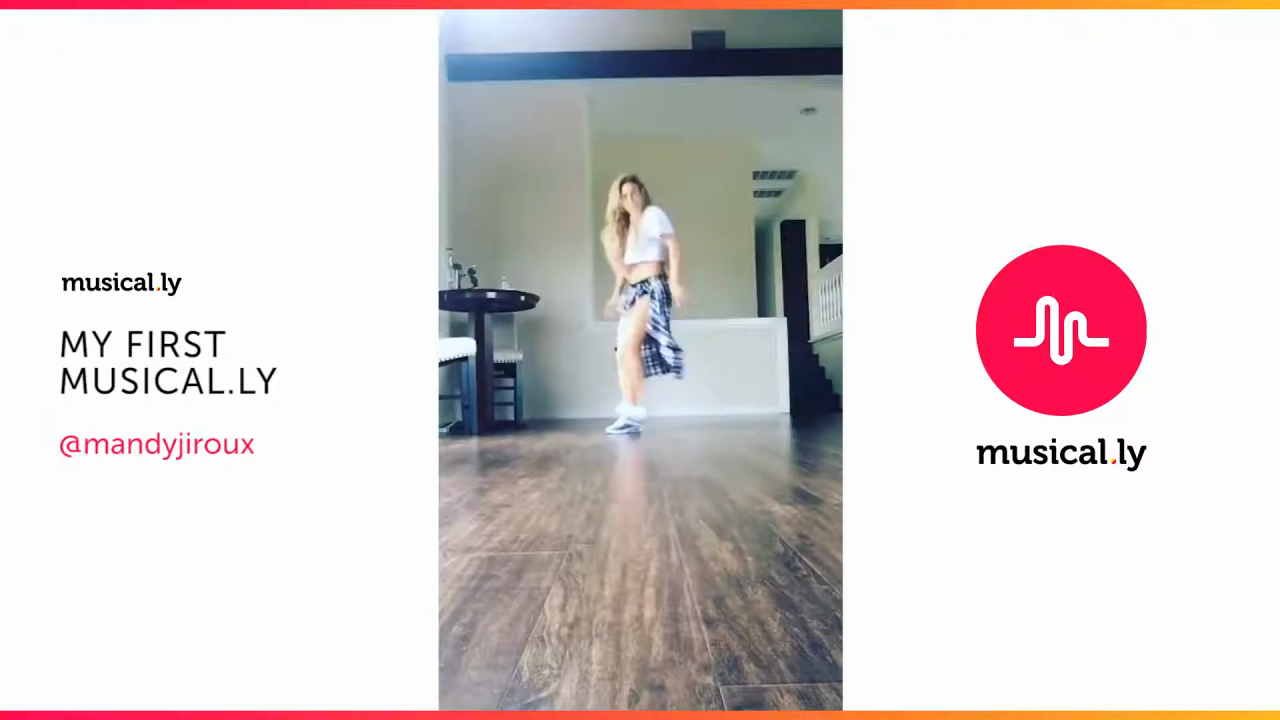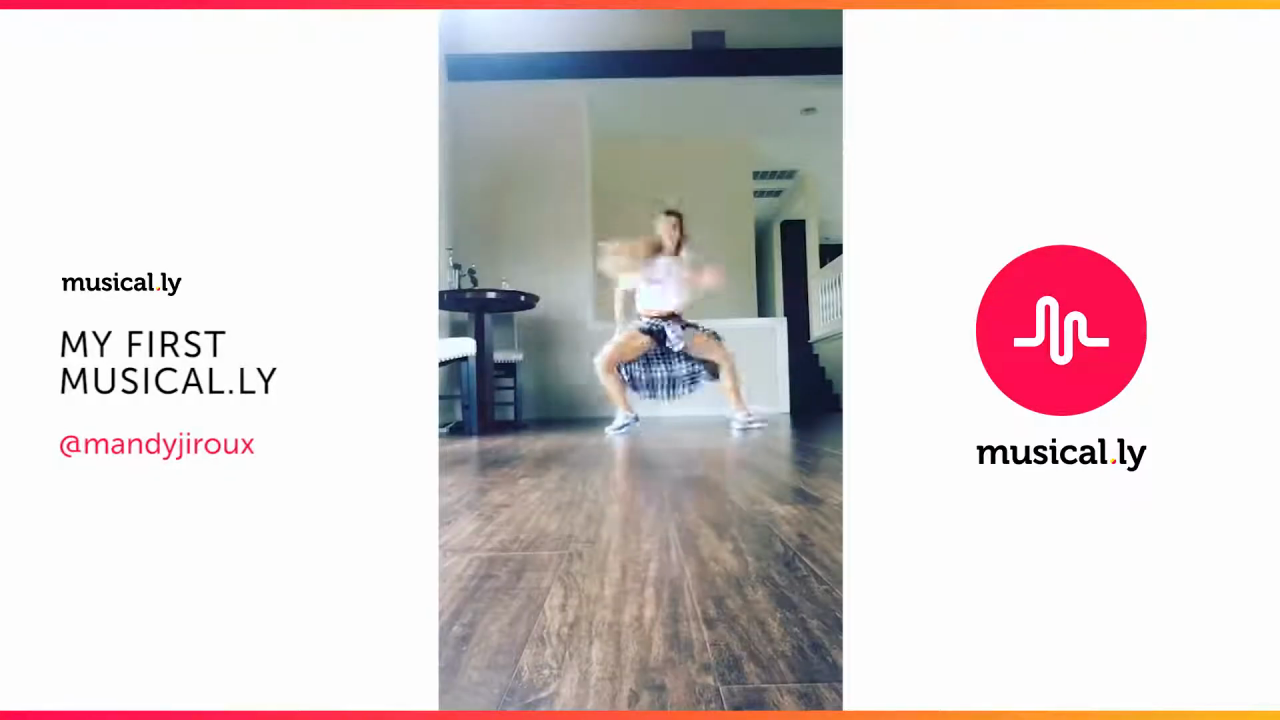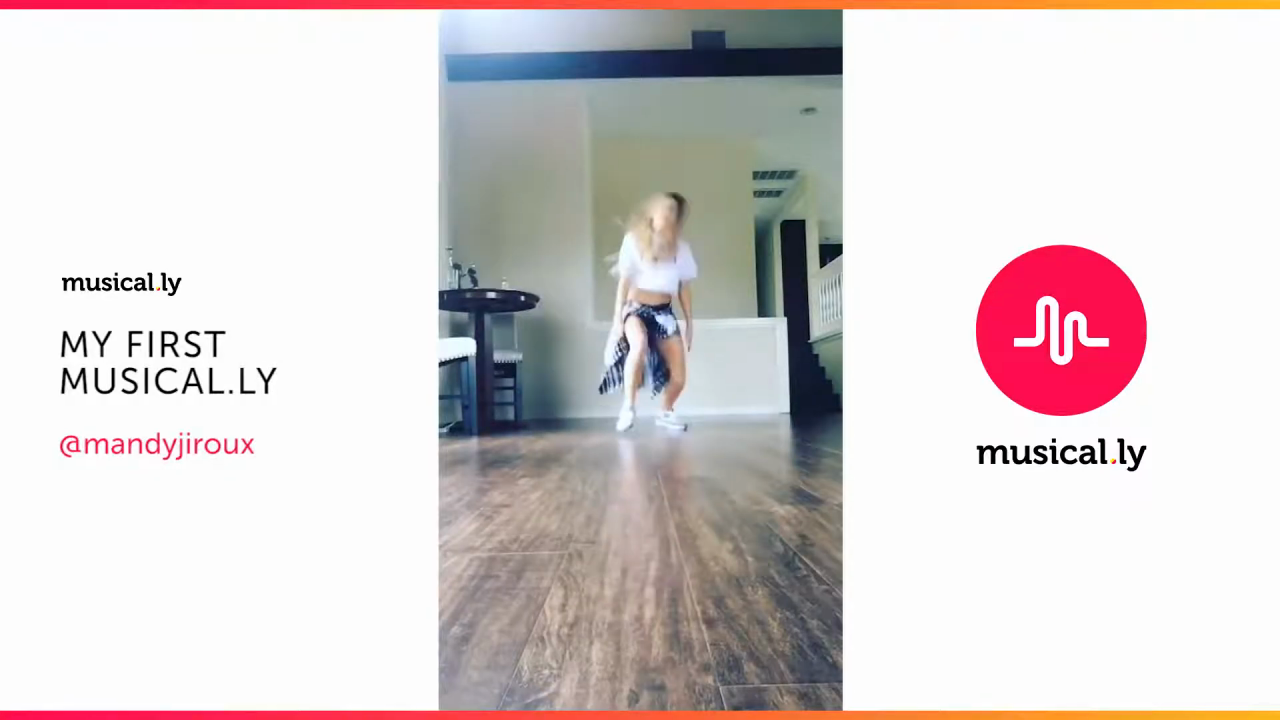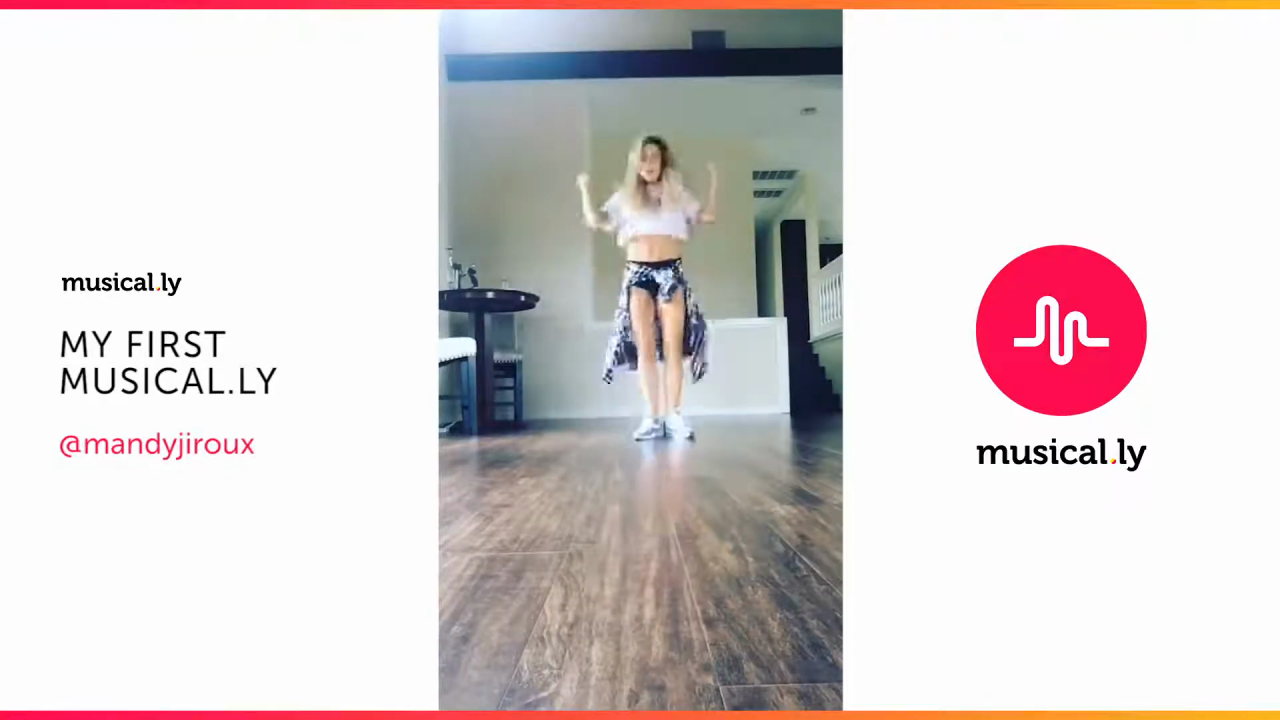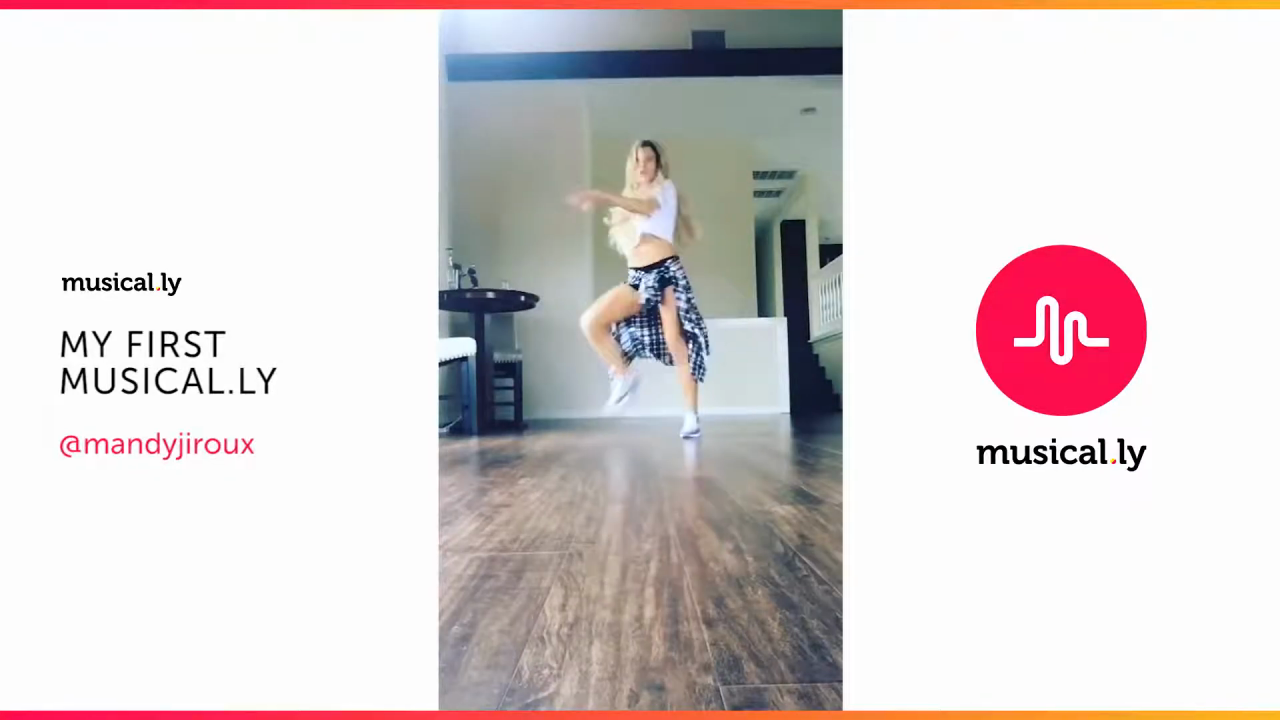
dt=1s
person 1, frame 1
left shoulder: (652, 214)
right shoulder: (623, 228)
left elbow: (672, 245)
left wrist: (675, 282)
right wrist: (616, 294)
left hip: (653, 287)
right hip: (634, 291)
left knee: (630, 346)
right knee: (623, 350)
left ankle: (633, 407)
right ankle: (630, 412)
person 1, frame 2
left shoulder: (684, 262)
right shoulder: (641, 259)
right elbow: (621, 292)
right wrist: (620, 328)
left hip: (675, 324)
right hip: (645, 325)
left knee: (723, 357)
right knee: (603, 362)
left ankle: (740, 413)
right ankle: (626, 414)
person 1, frame 3
left shoulder: (680, 248)
right shoulder: (634, 239)
left elbow: (684, 288)
right elbow: (624, 281)
left wrist: (688, 325)
right wrist: (618, 318)
left hip: (664, 313)
right hip: (636, 310)
left knee: (679, 376)
right knee: (638, 346)
left ankle: (666, 412)
right ankle: (628, 408)
person 1, frame 4
left shoulder: (678, 192)
right shoulder: (625, 196)
left elbow: (708, 216)
right elbow: (596, 223)
left wrist: (712, 182)
right wrist: (585, 190)
left hip: (671, 272)
right hip: (638, 273)
left knee: (673, 346)
right knee: (645, 347)
left ankle: (673, 415)
right ankle: (653, 418)
person 1, frame 5
left shoulder: (665, 188)
right shoulder: (630, 201)
left elbow: (645, 205)
left wrist: (605, 198)
left hip: (665, 271)
right hip: (637, 278)
left knee: (676, 343)
right knee: (591, 322)
left ankle: (691, 416)
right ankle: (623, 375)
